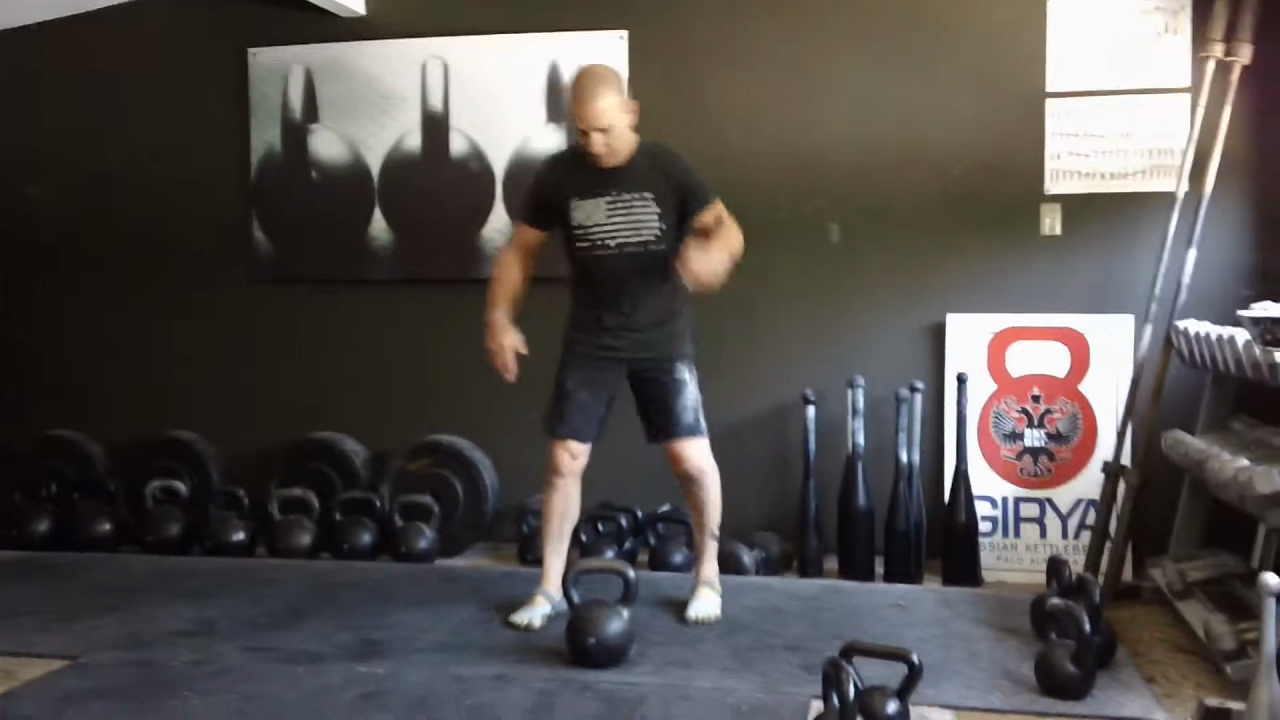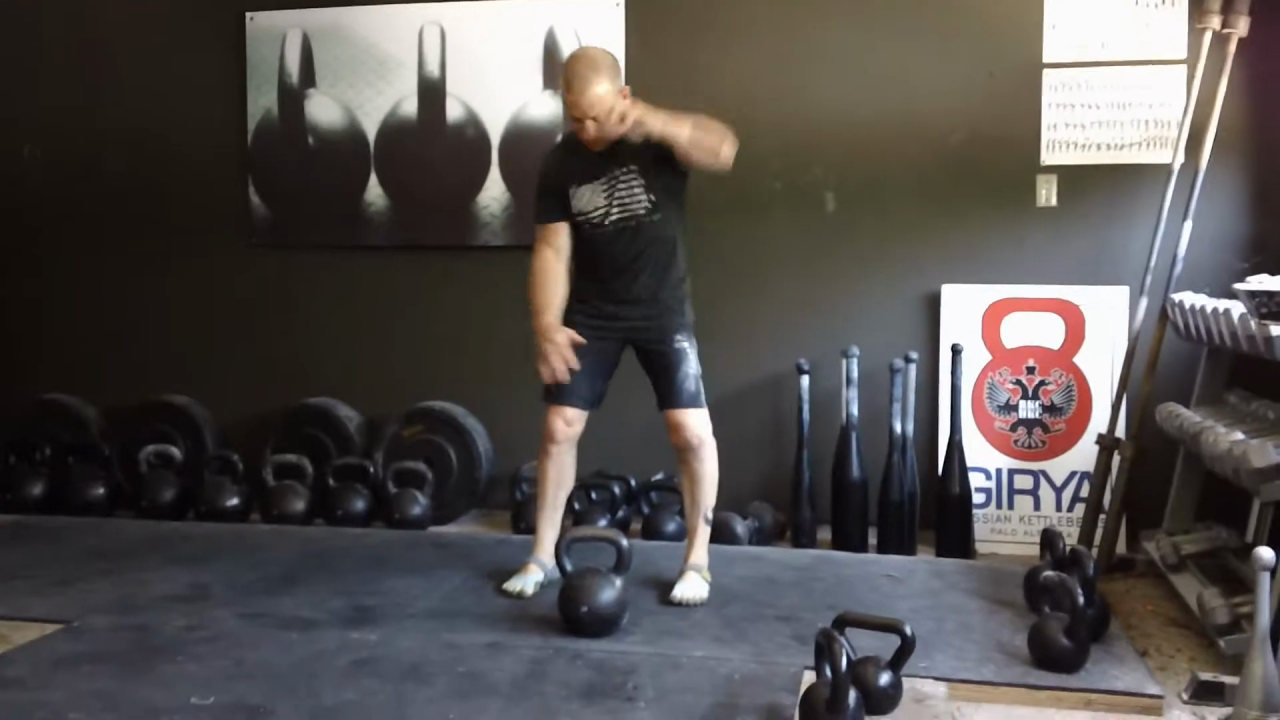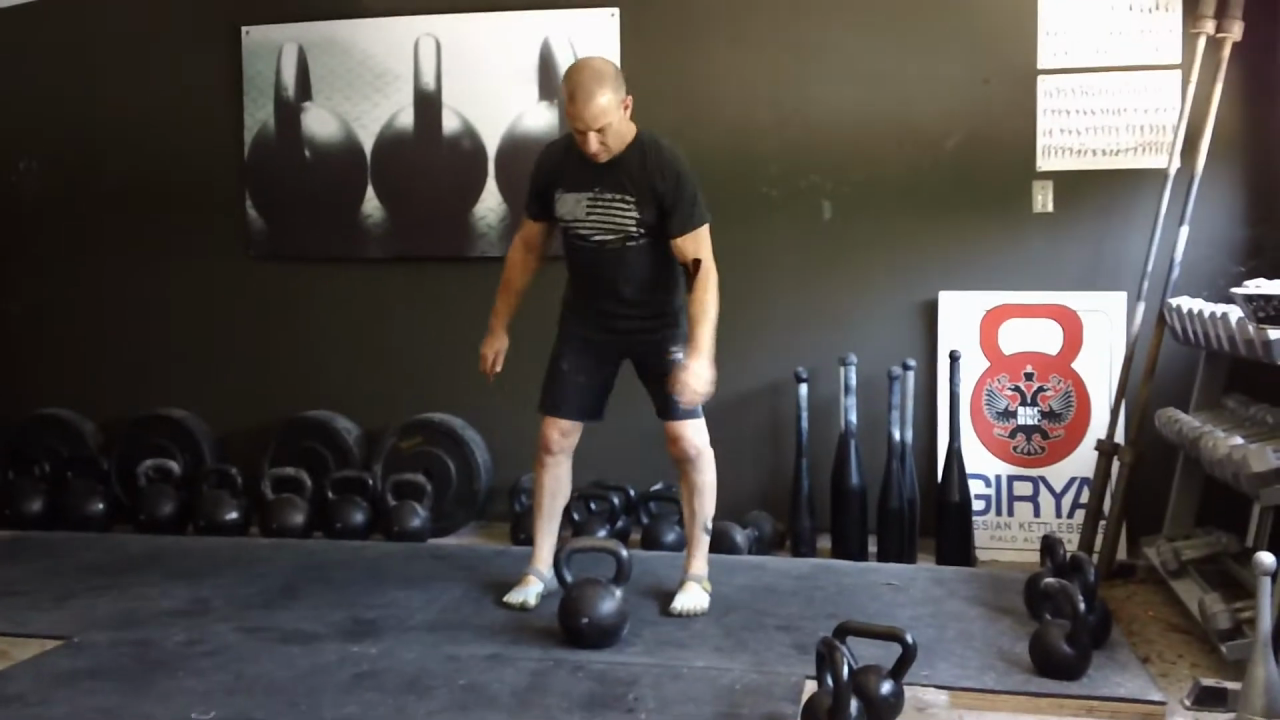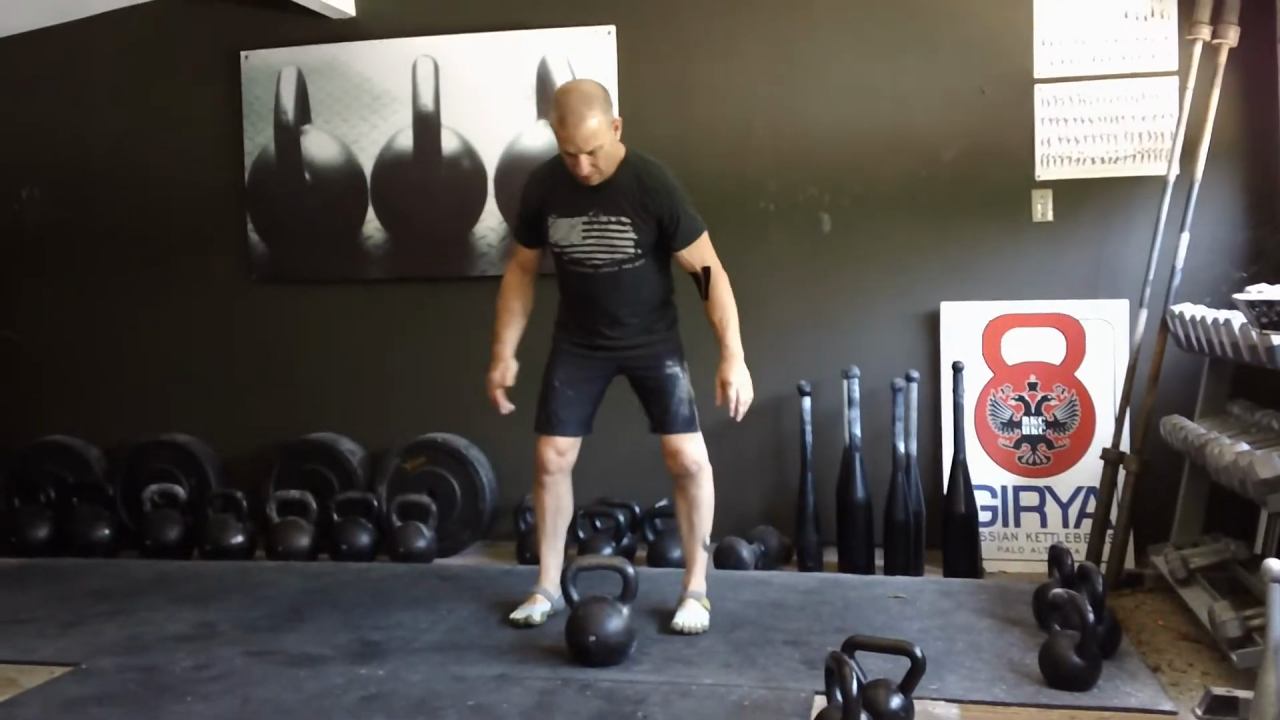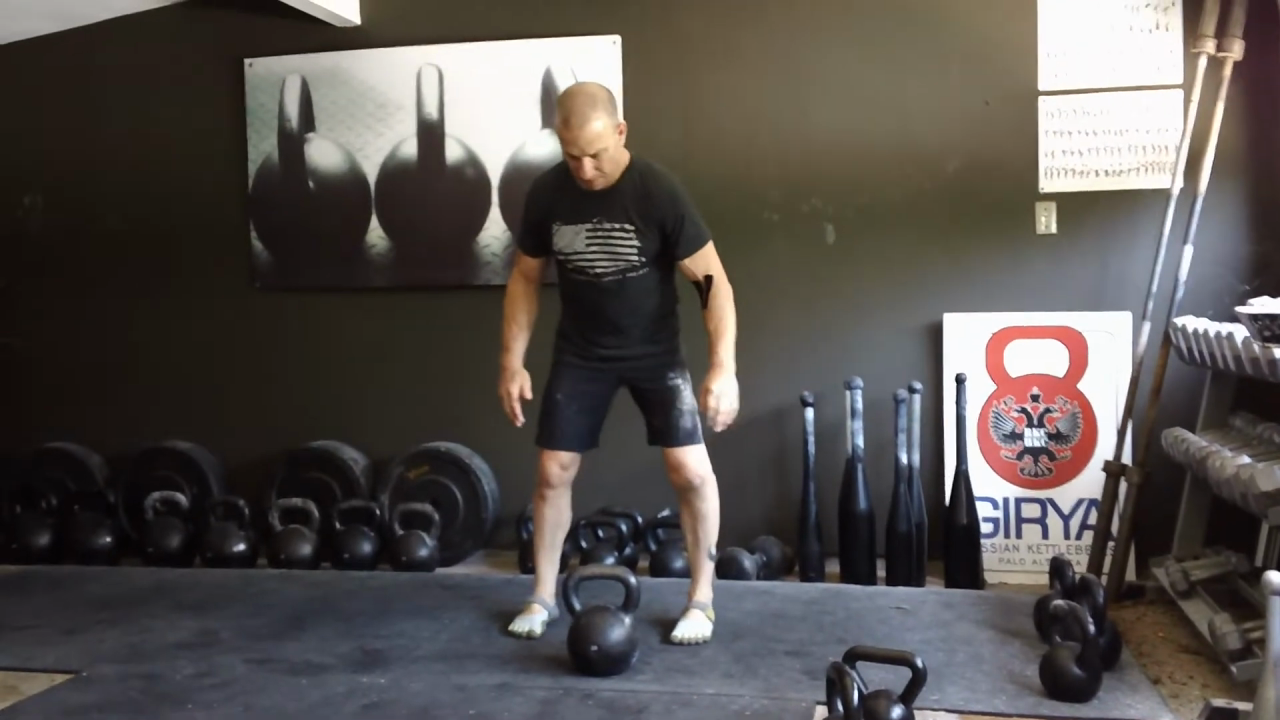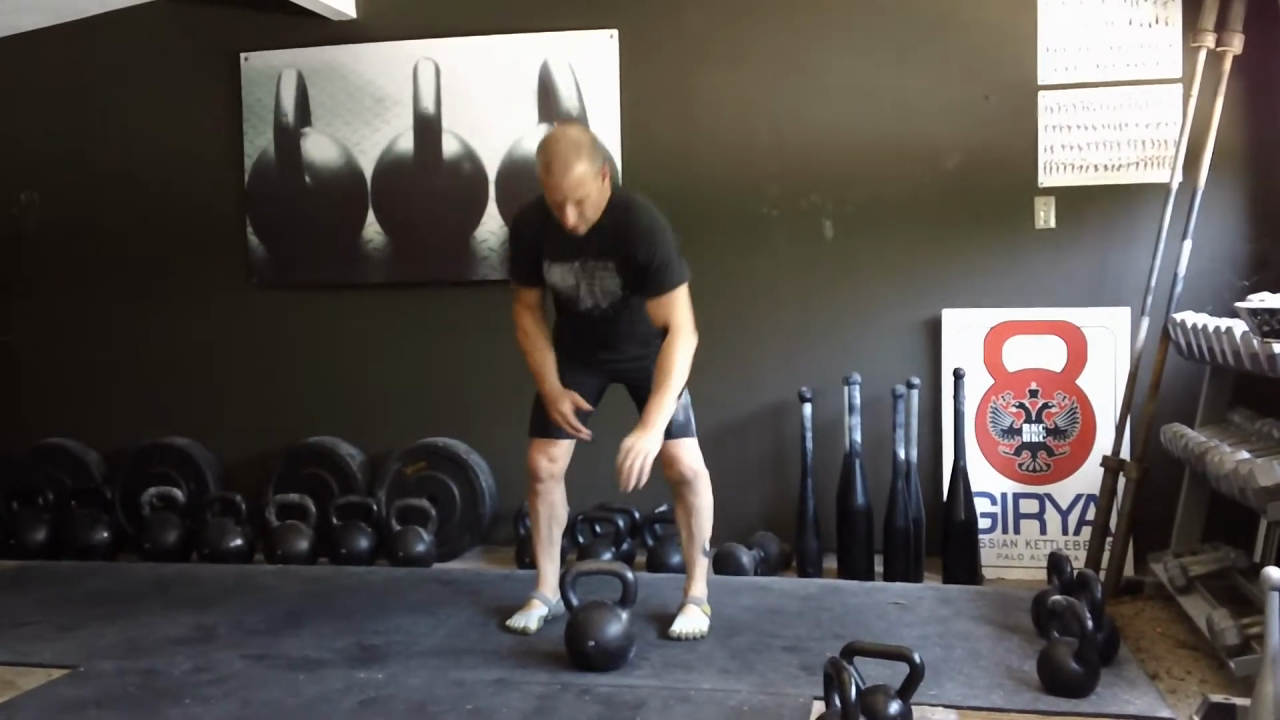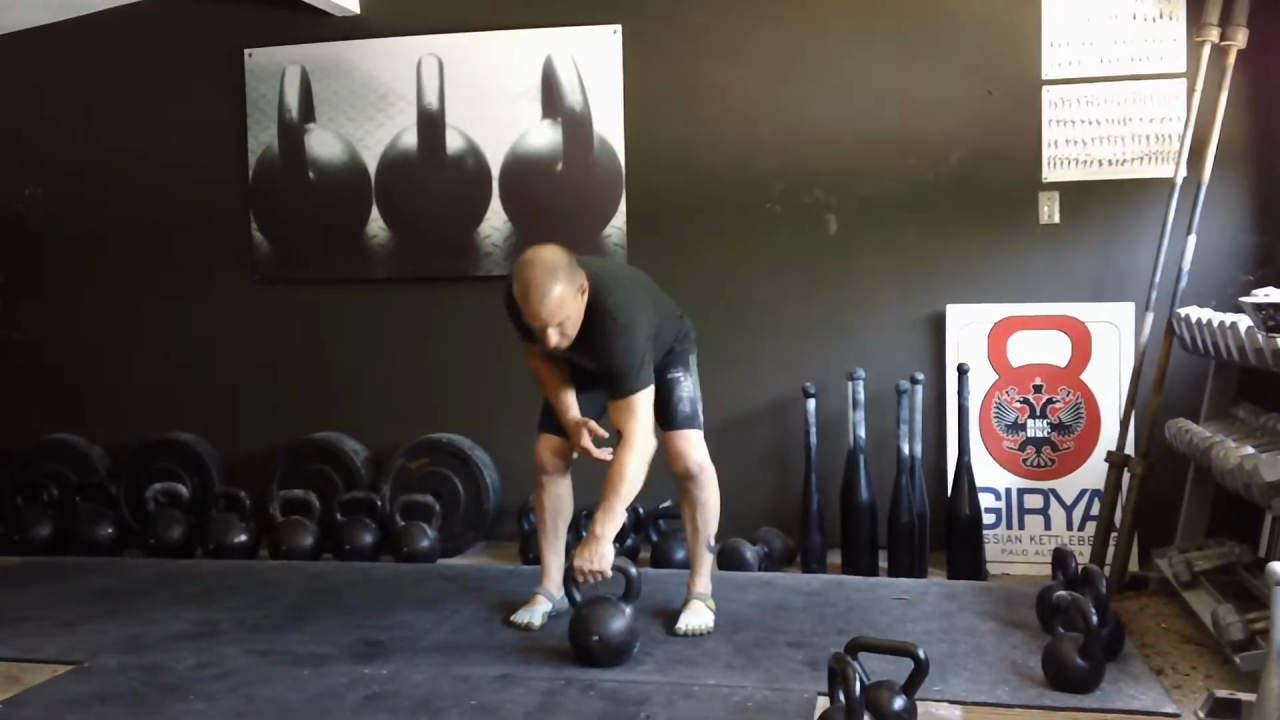
dt=0.4s
person 1, frame 1
left shoulder: (668, 170)
right shoulder: (557, 175)
left elbow: (725, 229)
right elbow: (519, 249)
left wrist: (714, 252)
right wrist: (499, 318)
left hip: (661, 341)
right hip: (589, 342)
left knee: (693, 460)
right knee: (563, 462)
left ankle: (707, 577)
right ankle: (550, 589)
person 1, frame 2
left shoulder: (657, 133)
right shoulder: (561, 162)
left elbow: (721, 151)
right elbow: (552, 251)
left wrist: (655, 123)
right wrist: (546, 324)
left hip: (663, 310)
right hip: (592, 313)
left knee: (691, 432)
right knee: (559, 428)
left ankle: (696, 562)
right ankle: (543, 557)
person 1, frame 3
left shoulder: (664, 168)
right shoulder: (553, 162)
left elbow: (701, 266)
right elbow: (528, 245)
left wrist: (701, 351)
right wrist: (498, 327)
left hip: (658, 325)
right hip: (584, 322)
left knee: (689, 442)
right knee: (553, 440)
left ankle: (697, 572)
right ankle: (540, 568)
person 1, frame 4
left shoulder: (654, 185)
right shoulder: (542, 186)
left elbow: (707, 271)
right elbow: (521, 270)
left wrist: (733, 355)
right wrist: (503, 352)
left hip: (652, 339)
right hip: (578, 342)
left knee: (687, 458)
right knee: (551, 458)
left ankle: (695, 589)
right ankle: (548, 587)
person 1, frame 5
left shoulder: (659, 192)
right shoulder: (546, 193)
left elbow: (712, 281)
right elbow: (525, 278)
left wrist: (723, 366)
right wrist: (511, 361)
left hip: (655, 352)
right hip: (579, 354)
left knee: (691, 471)
right knee: (552, 474)
left ankle: (700, 600)
right ankle: (543, 596)
person 1, frame 6
left shoulder: (641, 225)
right shoulder: (530, 225)
left elbow: (680, 329)
right elbow: (528, 310)
left wrist: (652, 427)
right wrist: (552, 388)
left hip: (645, 349)
right hip: (576, 352)
left knee: (683, 464)
right knee: (543, 464)
left ankle: (696, 596)
right ankle: (546, 592)
person 1, frame 7
left shoulder: (619, 318)
right shoulder: (523, 301)
left elbow: (637, 441)
right elbow: (540, 355)
left wrist: (600, 536)
right wrist: (571, 419)
left hip: (661, 347)
right hip: (585, 363)
left knee: (690, 461)
right knee: (549, 457)
left ankle: (700, 593)
right ankle: (550, 588)
